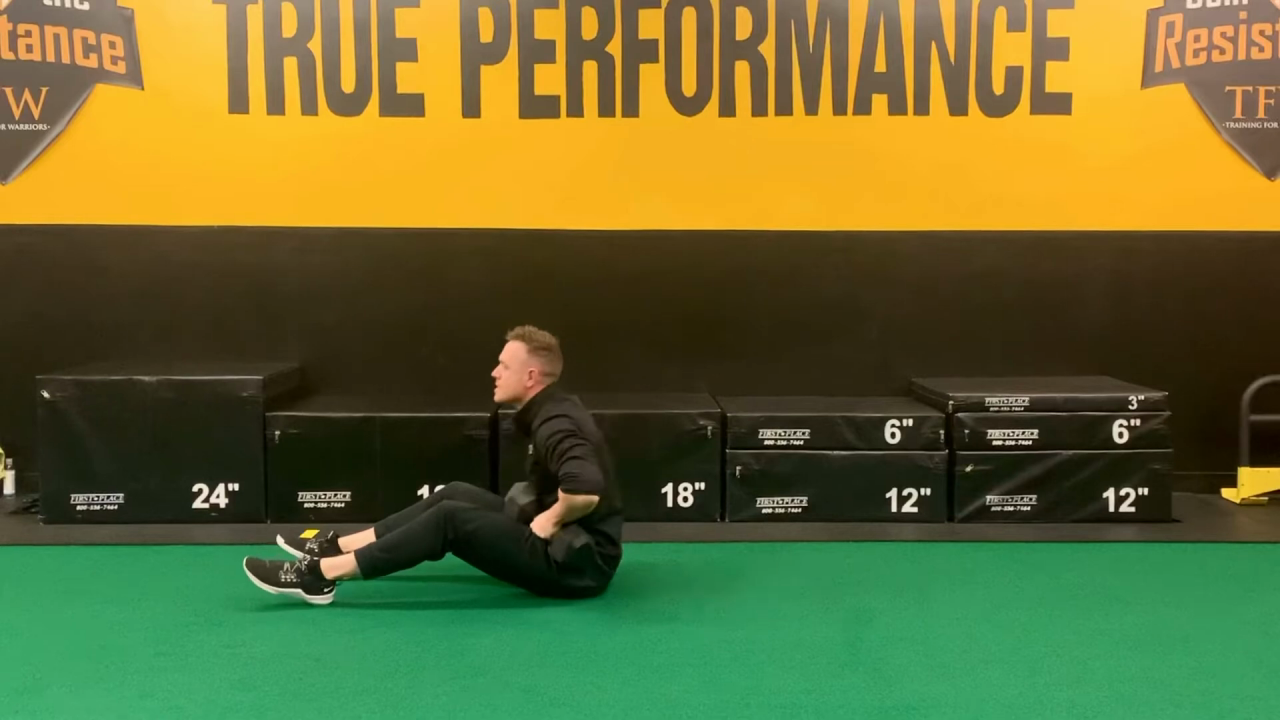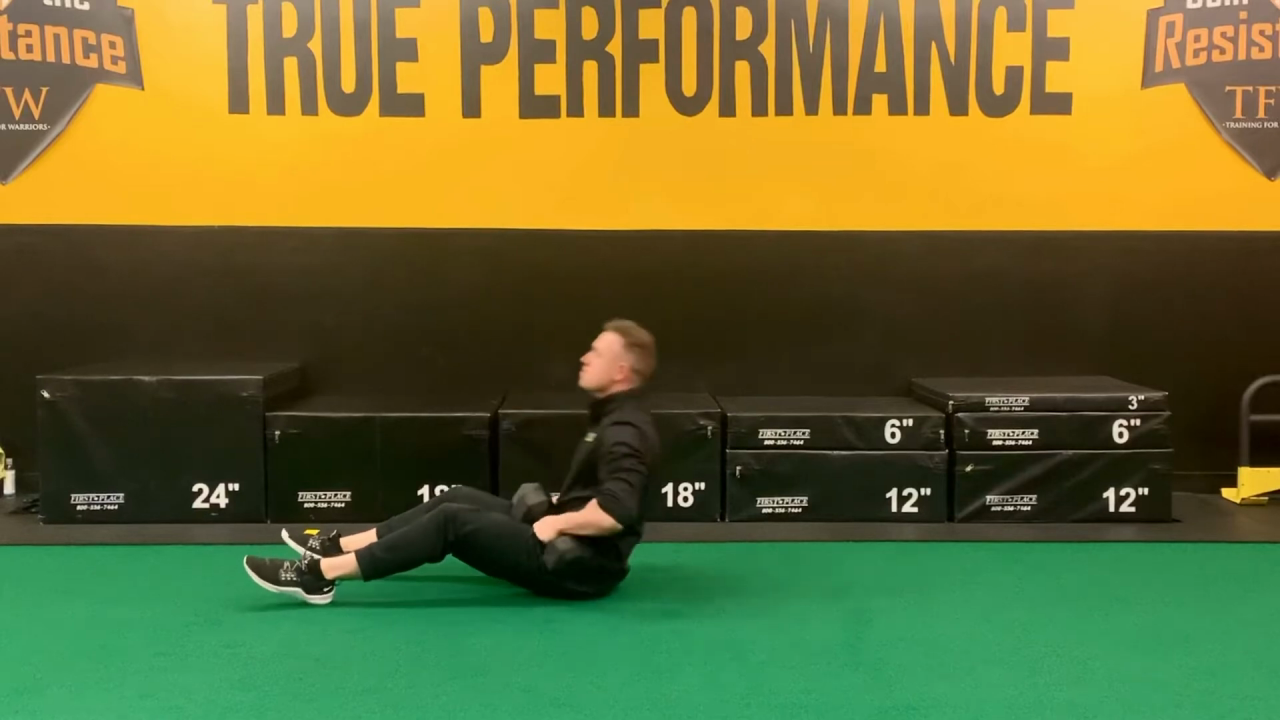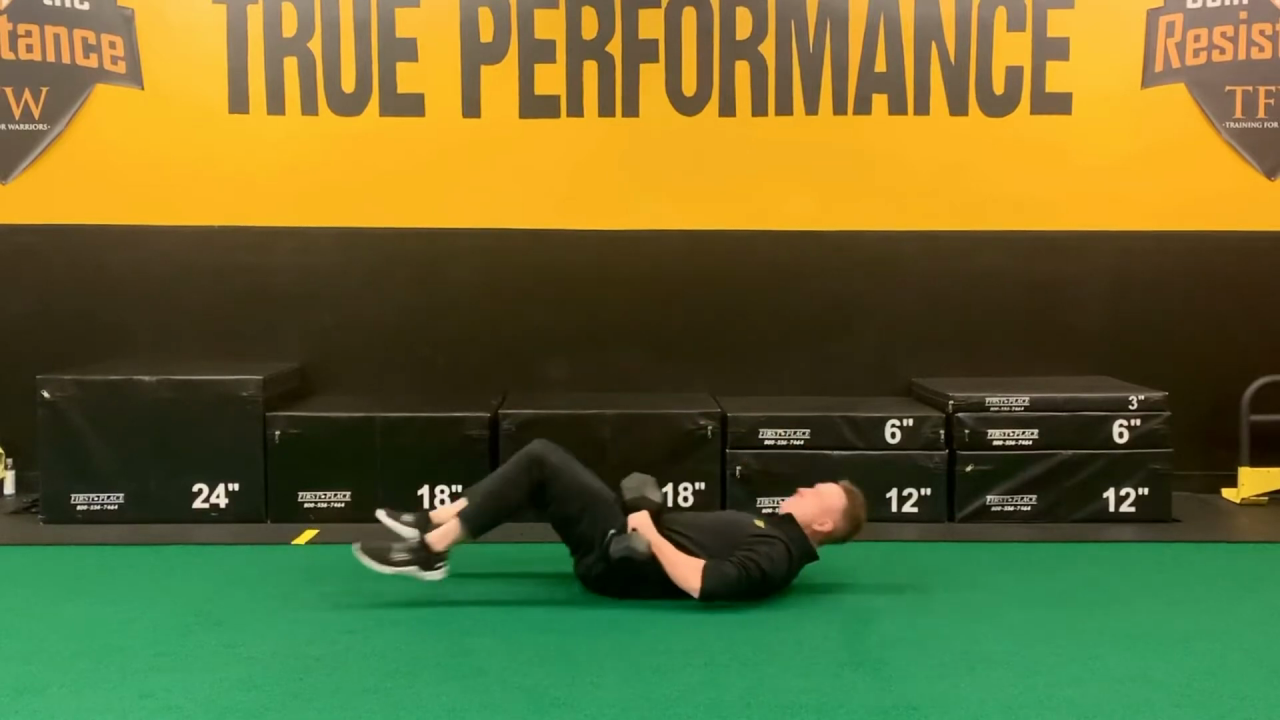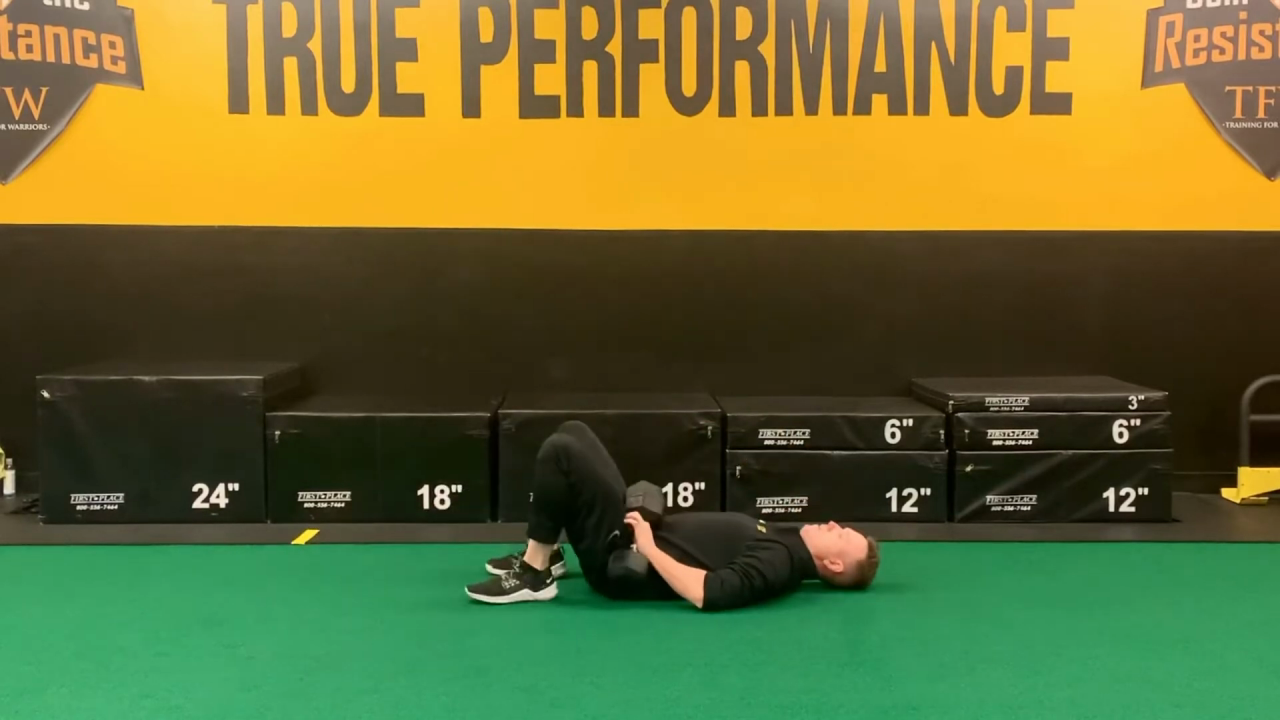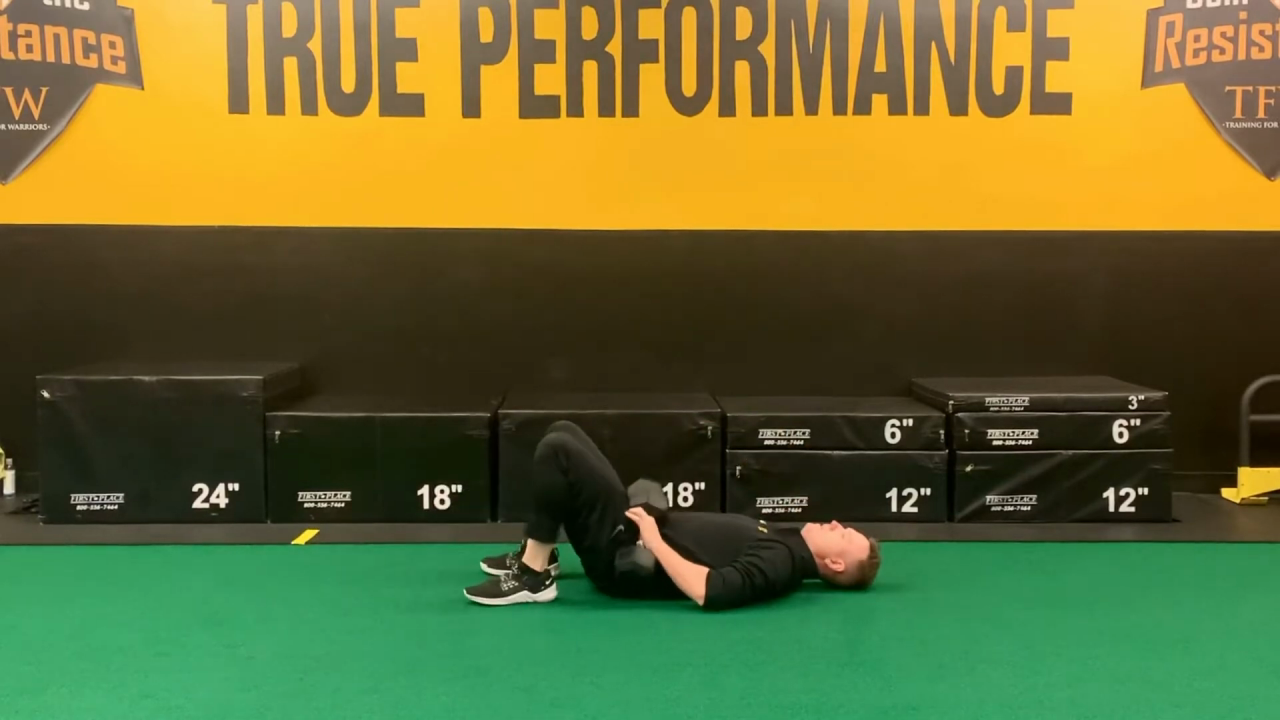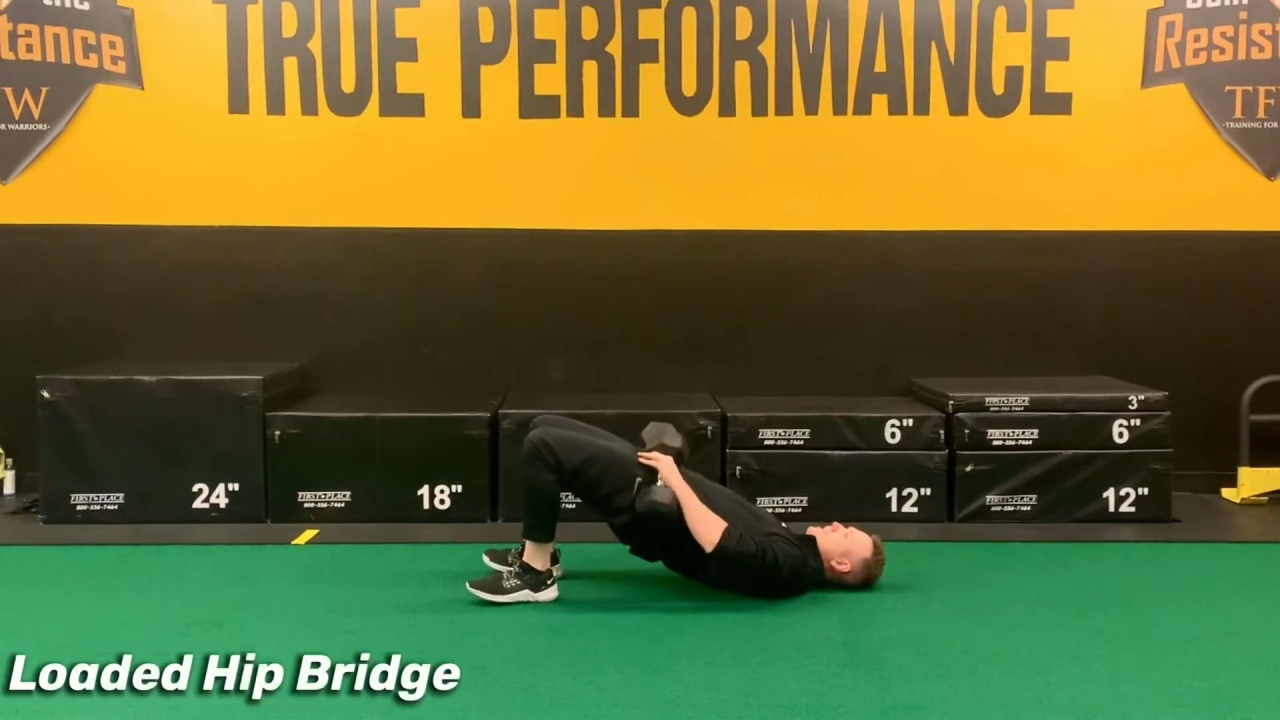
dt=0.5s
person 1, frame 1
left shoulder: (553, 427)
right shoulder: (554, 407)
left elbow: (586, 490)
left wrist: (553, 519)
right wrist: (538, 509)
left hip: (576, 564)
right hip: (570, 544)
left knee: (449, 519)
right knee: (456, 495)
left ankle: (318, 576)
right ankle: (337, 546)
person 1, frame 2
left shoulder: (624, 432)
right shoulder: (617, 415)
left elbow: (617, 514)
left wrist: (558, 523)
right wrist: (555, 509)
left hip: (580, 568)
left knee: (451, 522)
right knee: (459, 498)
left ankle: (320, 575)
right ankle: (338, 546)
person 1, frame 3
left shoulder: (771, 559)
right shoulder: (771, 531)
left elbow: (701, 583)
left wrist: (651, 535)
right wrist: (651, 522)
left hip: (614, 561)
right hip: (637, 540)
left knee: (538, 459)
right knee: (542, 461)
left ankle: (429, 550)
right ankle: (433, 523)
person 1, frame 4
left shoulder: (779, 565)
right shoulder: (783, 541)
left elbow: (709, 593)
left wrist: (649, 549)
right wrist: (651, 526)
right hip: (637, 534)
left knee: (559, 453)
right knee: (572, 434)
left ankle: (534, 574)
right ankle: (543, 555)
person 1, frame 5
left shoulder: (781, 567)
right shoulder: (784, 543)
left elbow: (709, 590)
left wrist: (653, 541)
right wrist: (648, 521)
left hip: (625, 550)
right hip: (640, 527)
left knee: (555, 450)
right knee: (562, 434)
left ankle: (531, 575)
right ankle: (537, 554)
person 1, frame 6
left shoulder: (789, 566)
right shoulder: (792, 546)
left elbow: (720, 544)
left wrist: (675, 481)
right wrist: (670, 476)
right hip: (658, 482)
left knee: (542, 446)
right knee: (546, 428)
left ankle: (534, 573)
right ankle: (540, 553)
